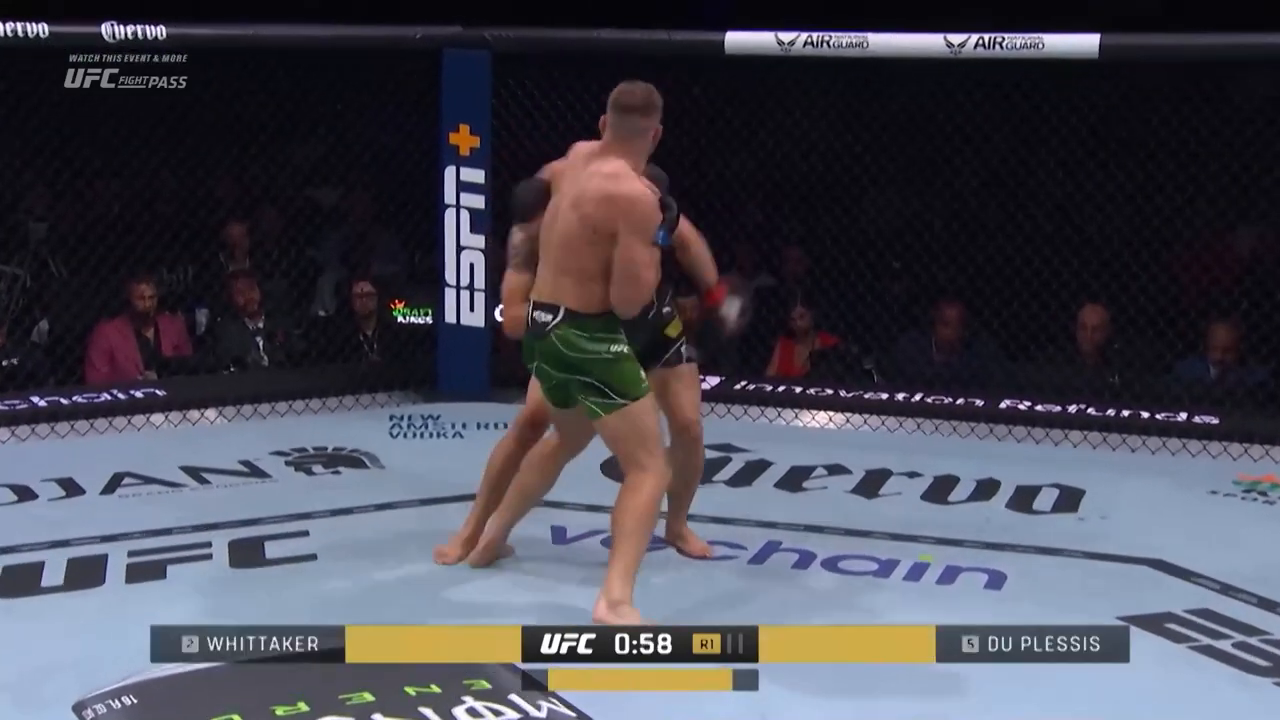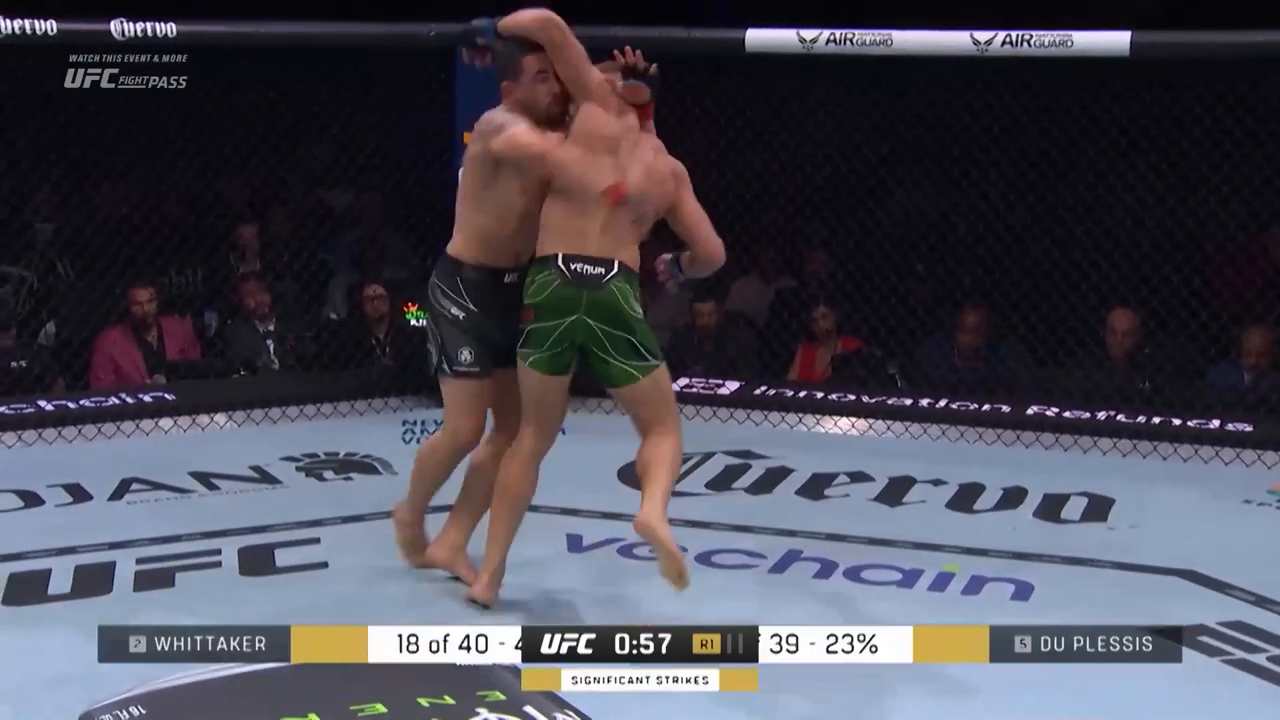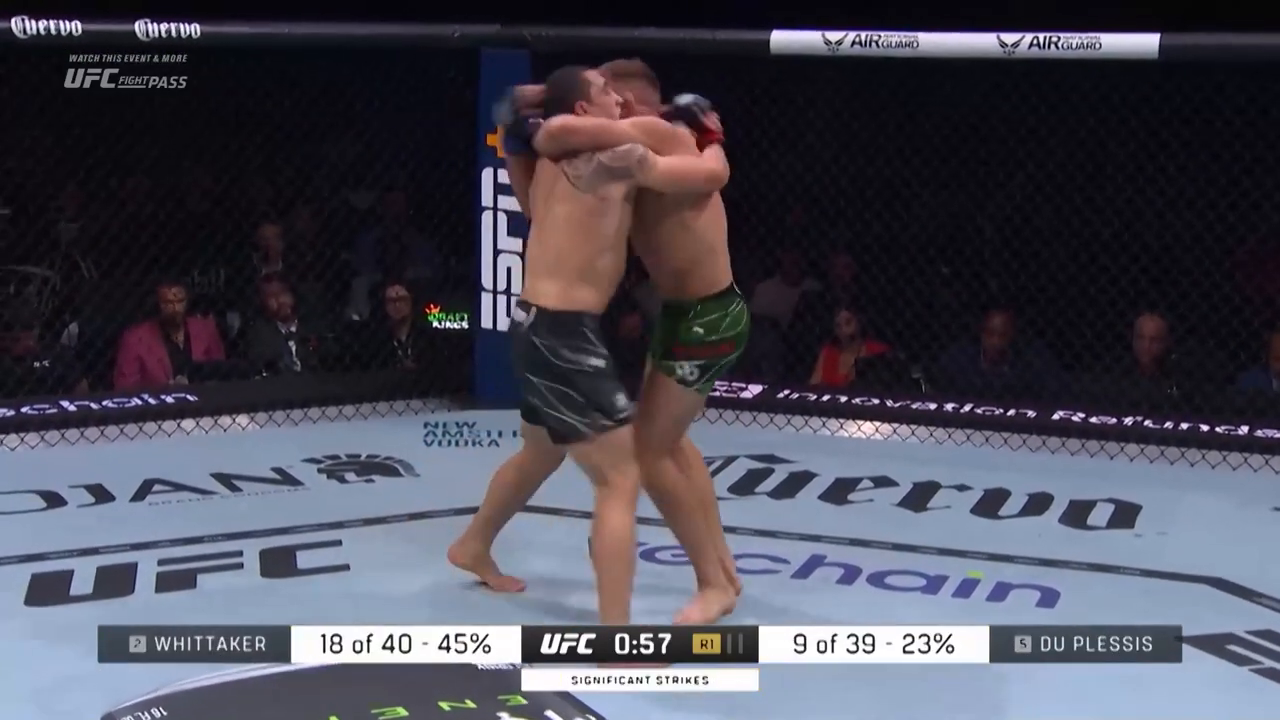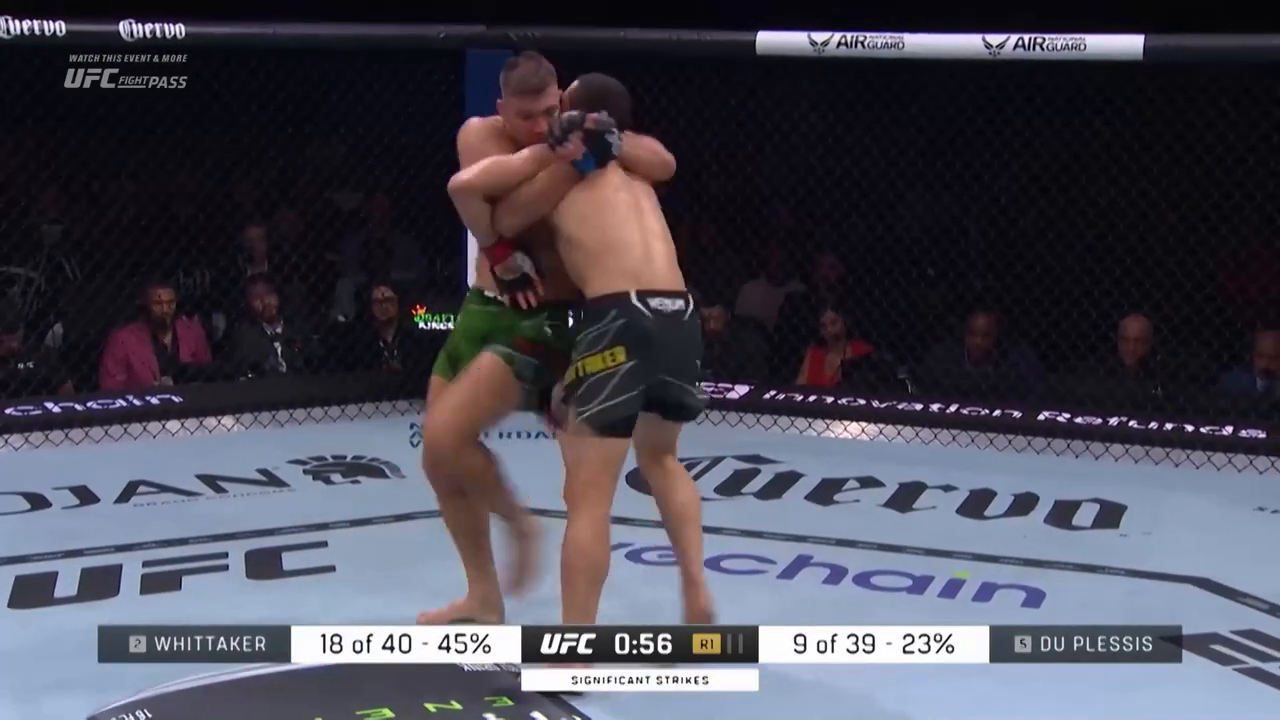
dt=0.5s
person 1, frame 1
left shoulder: (579, 157)
right shoulder: (634, 197)
left elbow: (547, 176)
right elbow: (628, 303)
right wrist: (658, 240)
left hip: (543, 330)
right hip: (590, 340)
left knee: (565, 434)
right knee: (647, 469)
right ankle: (615, 600)
person 1, frame 2
left shoulder: (600, 108)
right shoulder: (670, 169)
left elbow: (548, 25)
right elbow: (711, 256)
left wrist: (497, 28)
right wrist: (675, 266)
left hip: (552, 288)
right hip: (615, 298)
left knee: (533, 433)
right knee: (662, 427)
left ankle: (486, 574)
right ankle: (653, 512)
person 1, frame 3
left shoulder: (665, 138)
left elbow: (561, 132)
left wrist: (532, 135)
left hip: (709, 320)
right hip: (687, 313)
left knee: (649, 449)
right knee: (667, 440)
left ankle: (714, 582)
right ankle: (719, 564)
person 1, frame 4
left shoulder: (560, 166)
right shoulder: (637, 181)
left hip: (621, 327)
right hip: (681, 321)
left knee: (586, 498)
right knee: (663, 461)
right ankle: (696, 591)
person 2, frame 1
right shoulder: (525, 243)
left elbow: (685, 238)
right elbow: (514, 321)
left wrist: (716, 293)
left hip: (649, 319)
left knee: (688, 424)
right knee: (529, 424)
left ankle: (677, 524)
right ankle: (475, 530)
person 2, frame 2
left shoulder: (554, 124)
right shoulder: (500, 125)
right elbow: (536, 150)
left hip: (515, 286)
right hip: (466, 288)
left knee: (515, 422)
right knee: (465, 429)
left ankle: (453, 537)
right ankle: (411, 517)
person 2, frame 3
left shoulder: (553, 164)
right shoulder: (608, 159)
right elbow: (713, 173)
right wrist: (713, 140)
left hip: (539, 328)
right hip: (566, 337)
left knee: (540, 456)
right knee: (621, 484)
left ankle: (471, 548)
person 2, frame 4
right shoulder: (478, 134)
left elbow: (659, 162)
right elbow: (465, 190)
left hip: (537, 321)
right hip: (486, 309)
left knee: (445, 436)
right knee: (438, 463)
left ankle: (520, 521)
right ankle: (484, 596)
